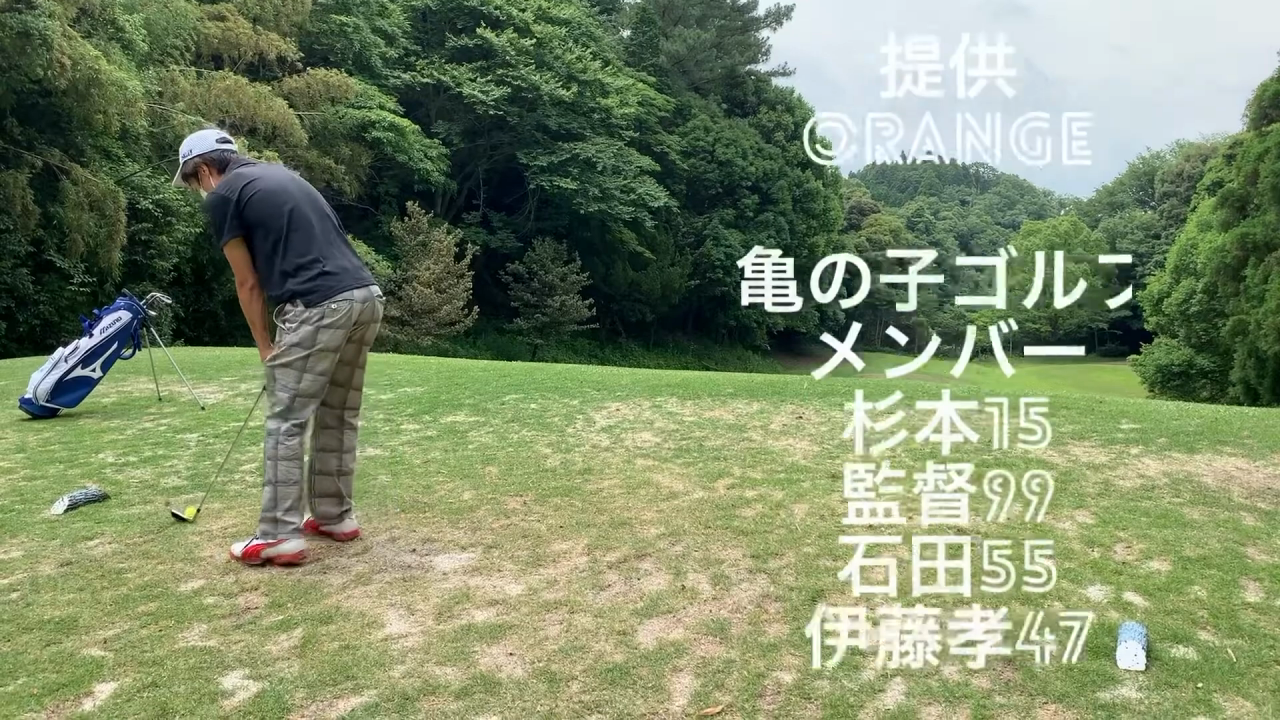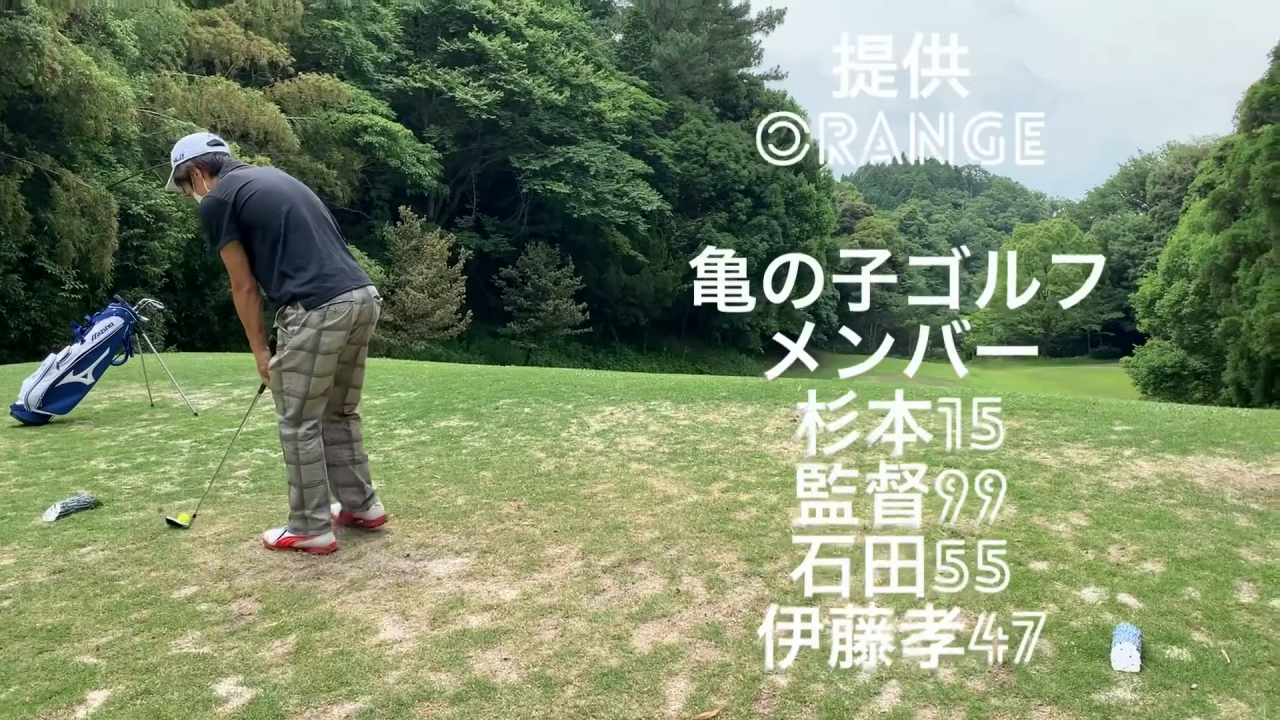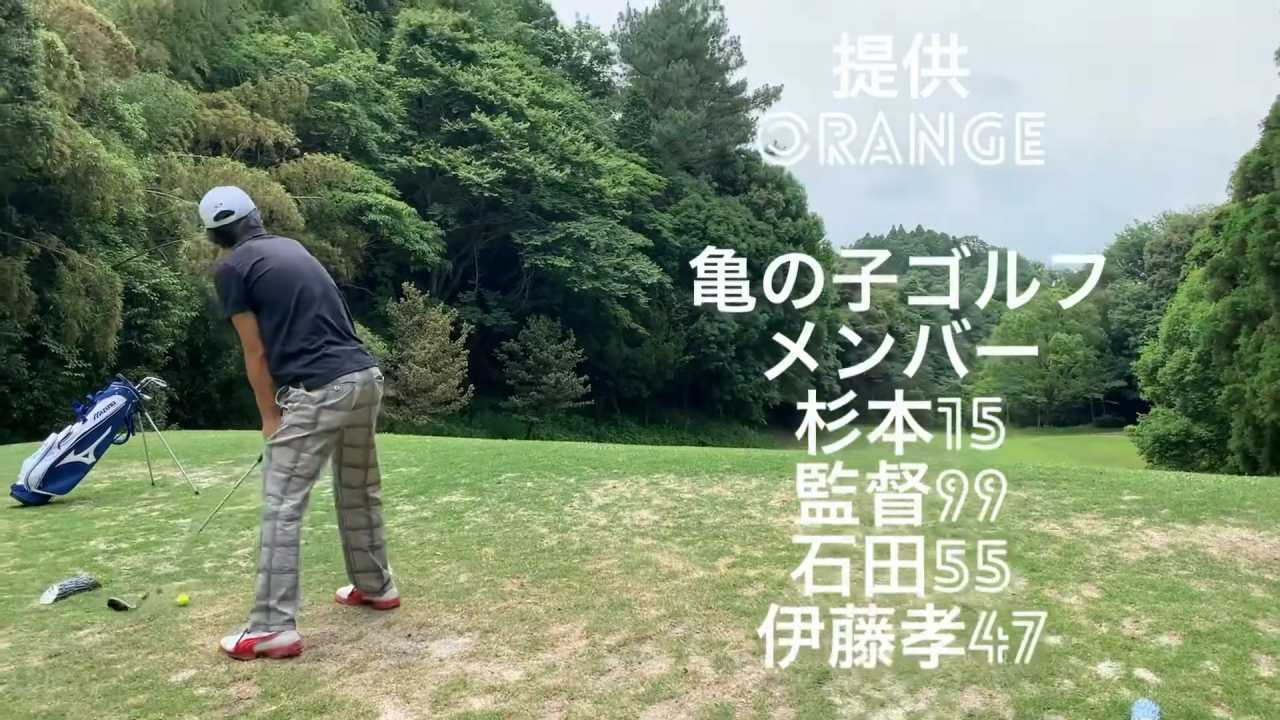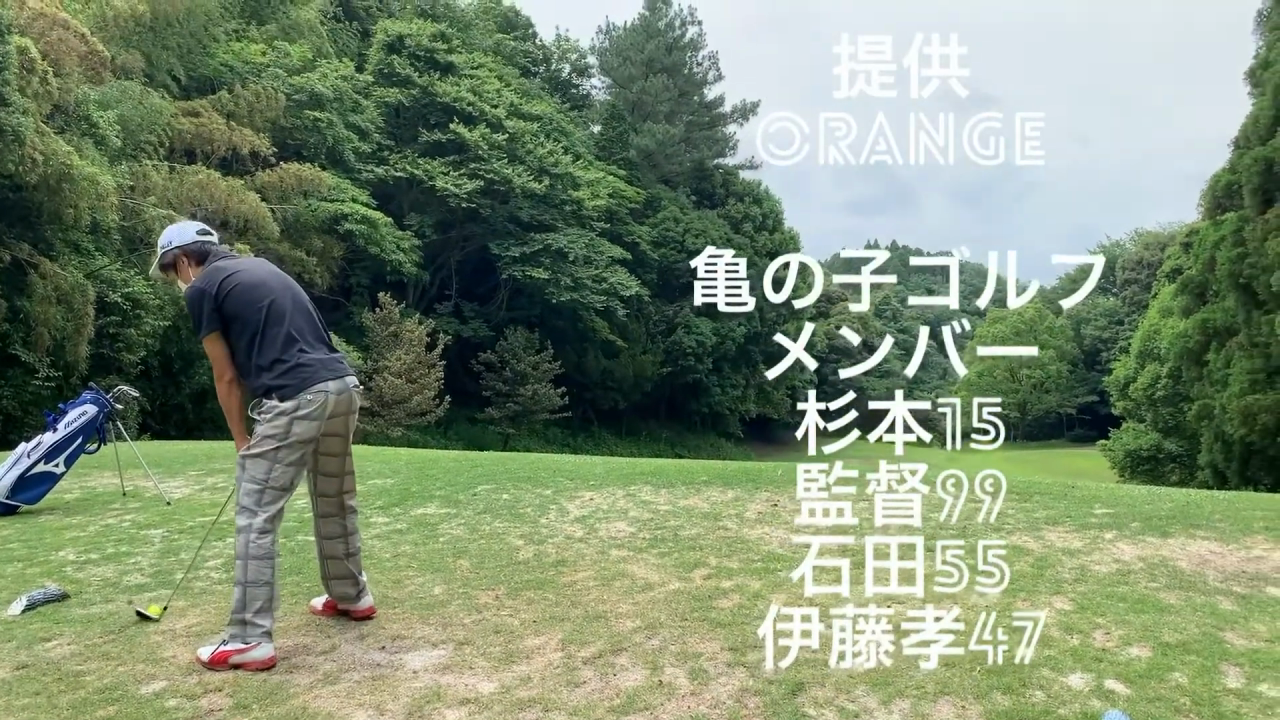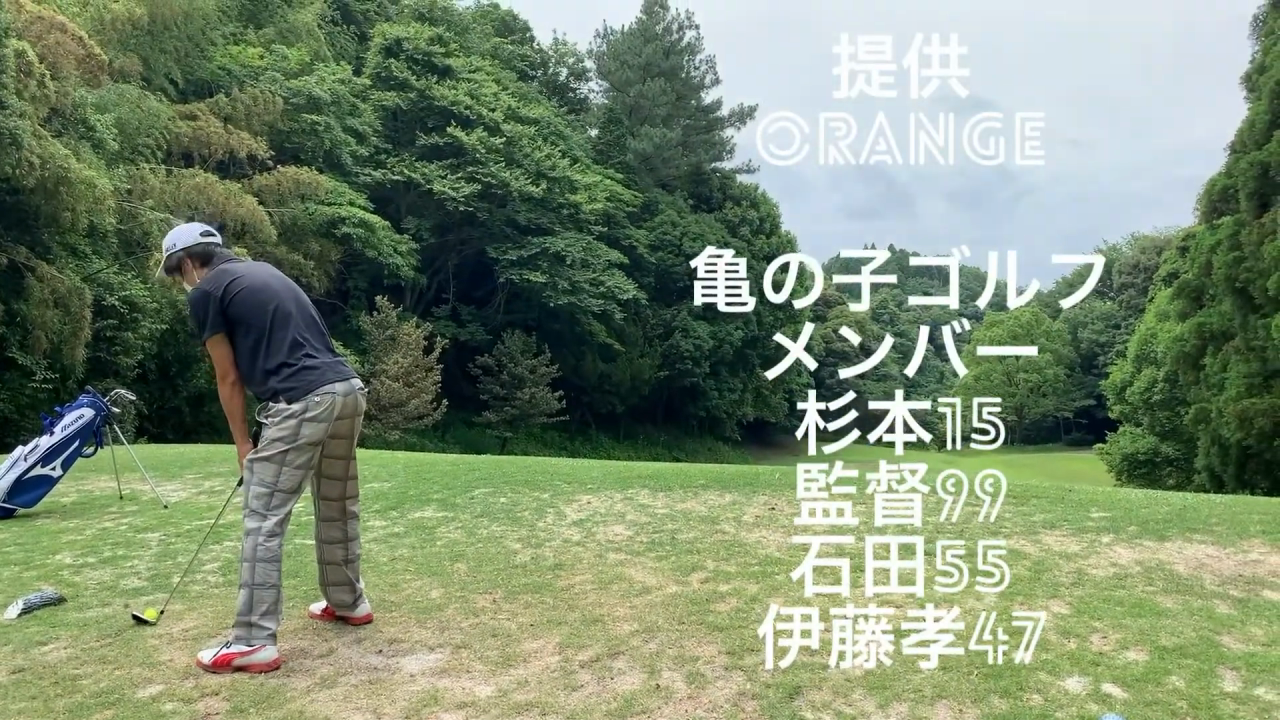
dt=1s
person 1, frame 1
left shoulder: (222, 197)
right shoulder: (281, 174)
left elbow: (248, 283)
left wrist: (264, 345)
right wrist: (277, 340)
left hip: (319, 308)
right hip: (366, 295)
left knee: (286, 423)
right knee: (339, 416)
left ankle: (280, 534)
right ankle: (335, 514)
person 1, frame 2
left shoulder: (216, 200)
right shoulder: (273, 177)
left elbow: (244, 287)
left wrist: (260, 350)
right wrist: (277, 339)
left hip: (317, 310)
right hip: (363, 296)
left knee: (299, 423)
right knee: (341, 411)
left ankle: (311, 528)
right ankle: (361, 504)
person 1, frame 3
left shoulder: (231, 269)
right shoulder: (293, 249)
left elbow: (257, 353)
left wrist: (269, 416)
right wrist: (280, 411)
left hip: (317, 390)
right hip: (364, 376)
left knee: (282, 508)
right knee: (360, 492)
left ankle: (273, 626)
right ankle: (375, 586)
person 1, frame 4
left shoulder: (201, 289)
right shoulder: (260, 267)
left elbow: (227, 376)
left wrist: (241, 439)
right wrist: (250, 438)
left hip: (295, 400)
right hip: (342, 386)
left knee: (256, 520)
right knee: (336, 502)
left ankle: (250, 639)
right ankle: (351, 595)
person 1, frame 5
left shoulder: (205, 293)
right shoulder: (262, 270)
left elbow: (229, 378)
left wrist: (242, 443)
left hip: (302, 403)
right hip: (348, 389)
left knee: (263, 522)
right knee: (338, 506)
left ankle: (254, 642)
right ankle: (348, 601)
